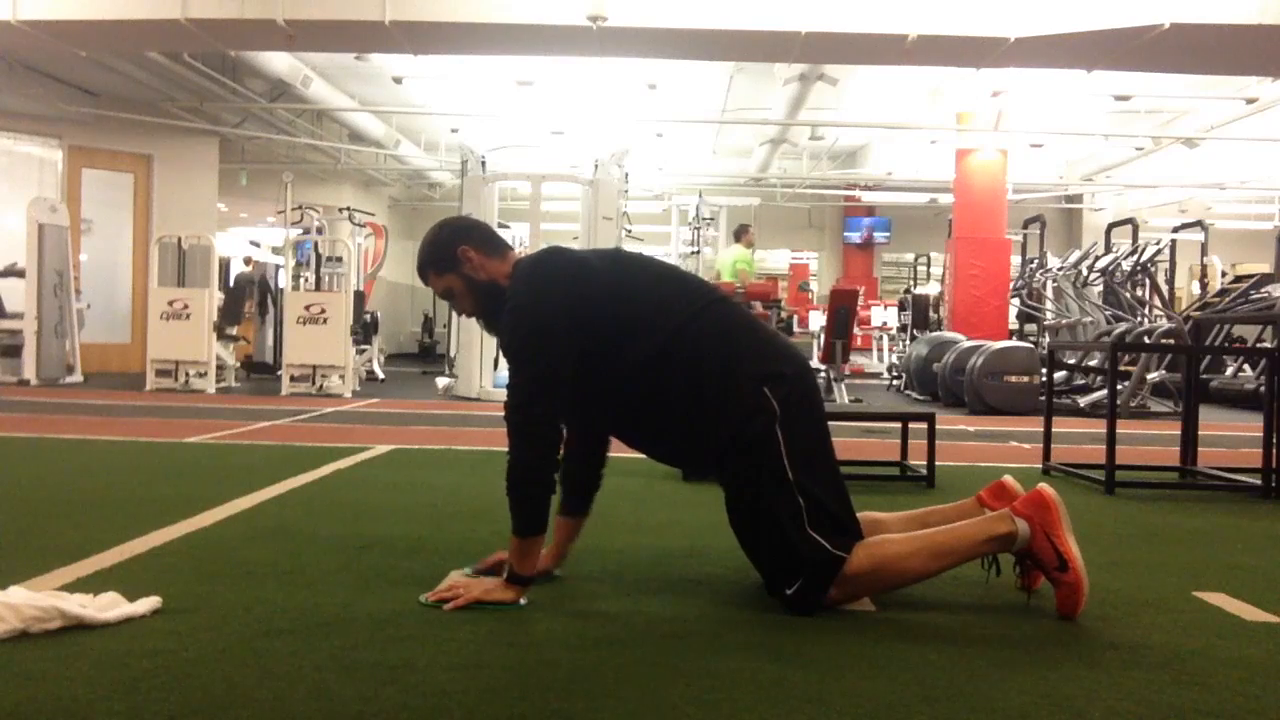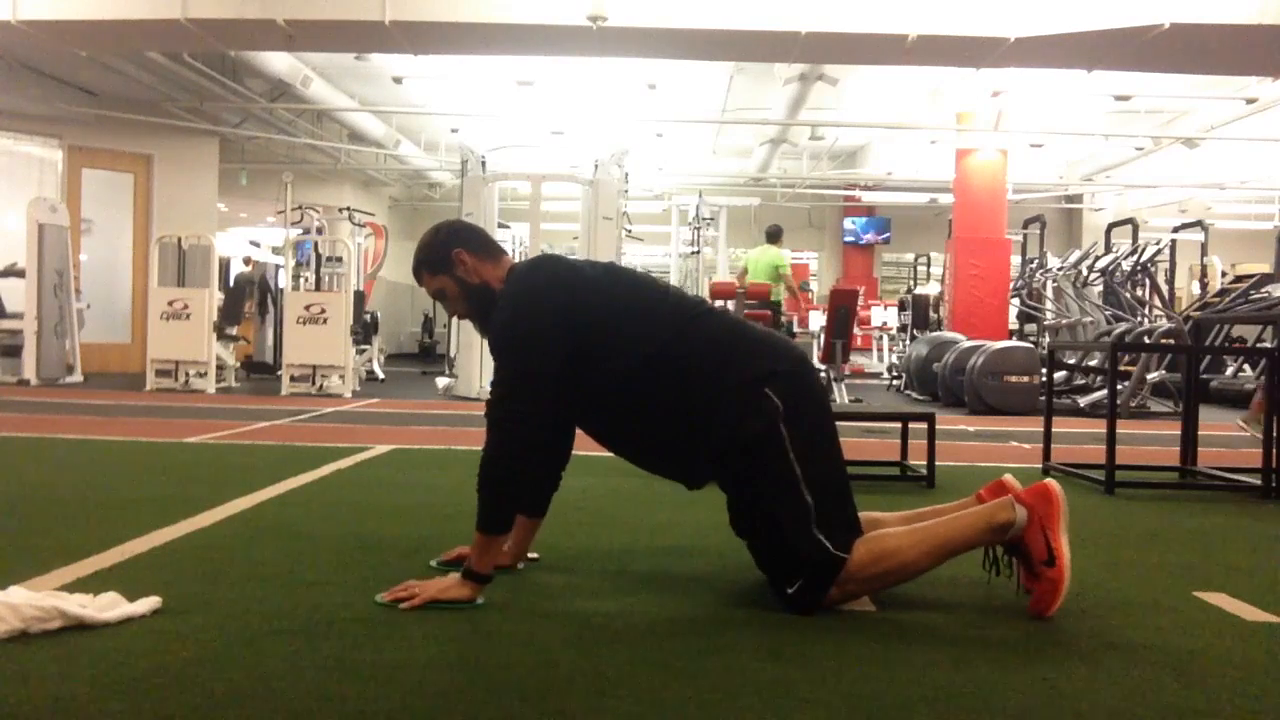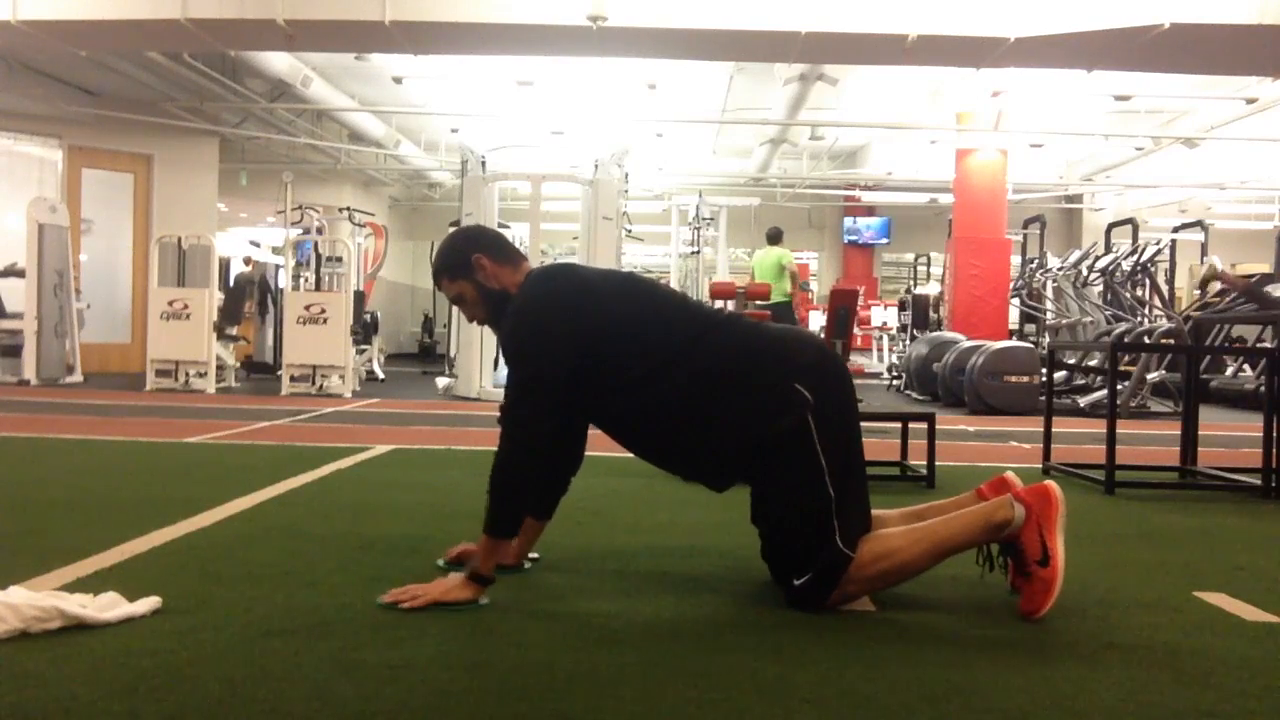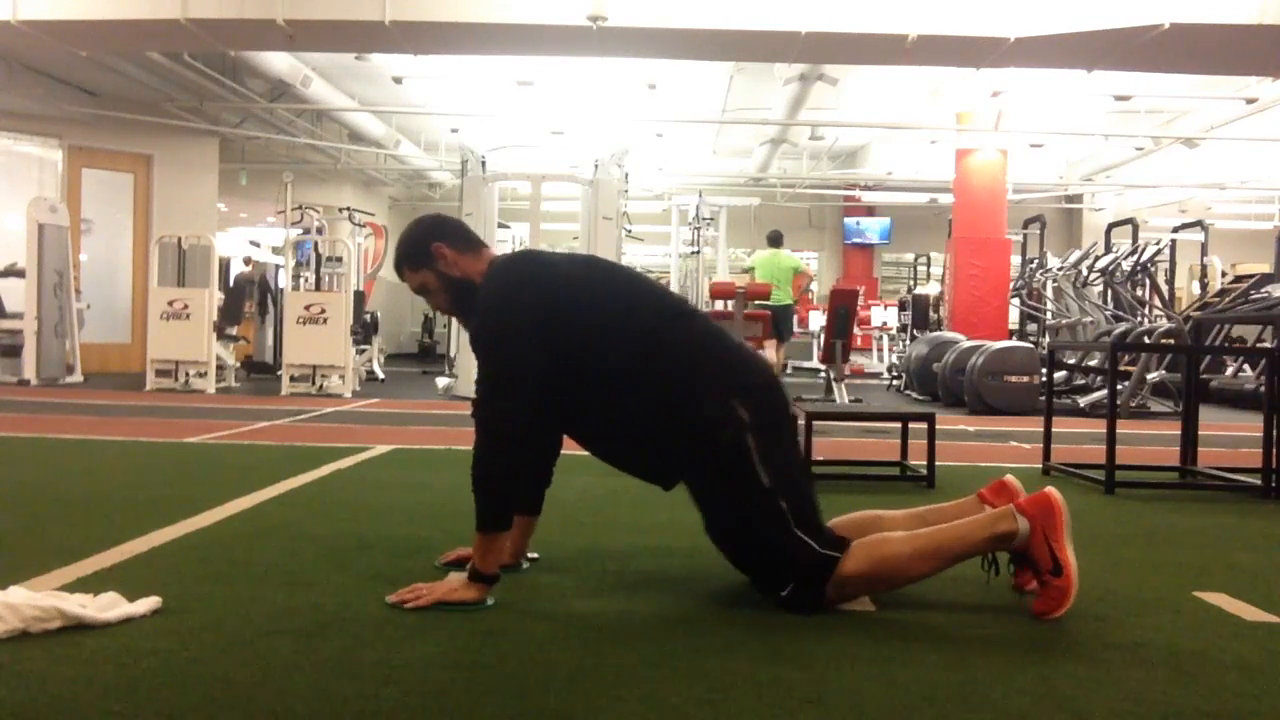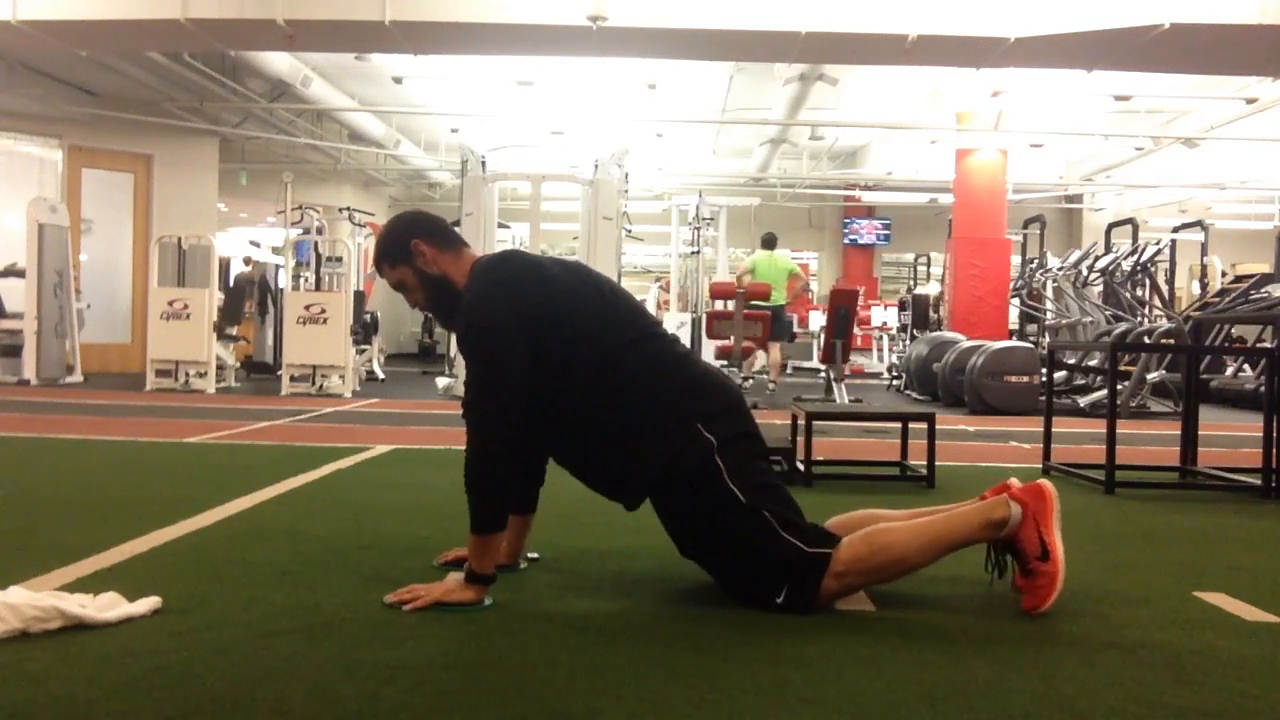
dt=0.7s
person 1, frame 1
left shoulder: (535, 296)
right shoulder: (562, 289)
left elbow: (532, 436)
right elbow: (583, 432)
left wrist: (517, 577)
right wrist: (554, 551)
left hip: (756, 400)
right hip: (751, 400)
left knee: (818, 579)
right knee: (827, 542)
left ankle: (1016, 526)
right ankle: (990, 508)
person 1, frame 2
left shoulder: (529, 301)
right shoulder: (551, 296)
left elbow: (512, 437)
right elbow: (545, 437)
left wrist: (475, 574)
right wrist: (511, 548)
left hip: (758, 403)
right hip: (750, 405)
left knee: (820, 578)
right knee: (824, 543)
left ankle: (1015, 515)
right ankle: (988, 505)
person 1, frame 3
left shoulder: (539, 309)
right shoulder: (565, 304)
left elbow: (524, 443)
right elbow: (558, 444)
left wrist: (479, 573)
right wrist: (513, 546)
left hip: (791, 396)
right hip: (780, 399)
left knee: (820, 579)
right knee: (822, 545)
left ankle: (1013, 514)
right ankle: (988, 504)
person 1, frame 4
left shoulder: (505, 296)
right shoulder: (532, 290)
left elbow: (503, 436)
right elbow: (534, 435)
left wrist: (481, 575)
right wrist: (510, 547)
left hip: (723, 416)
right hip: (721, 412)
left knee: (813, 580)
right knee: (813, 546)
left ankle: (1016, 525)
right ankle: (987, 507)
person 1, frame 5
left shoulder: (491, 295)
right shoulder: (516, 286)
left elbow: (494, 438)
right elbow: (525, 434)
left wrist: (477, 576)
right wrist: (505, 548)
left hip: (688, 436)
right hip: (685, 433)
left knee: (814, 579)
right knee: (810, 544)
left ankle: (1007, 514)
right ankle: (991, 509)
